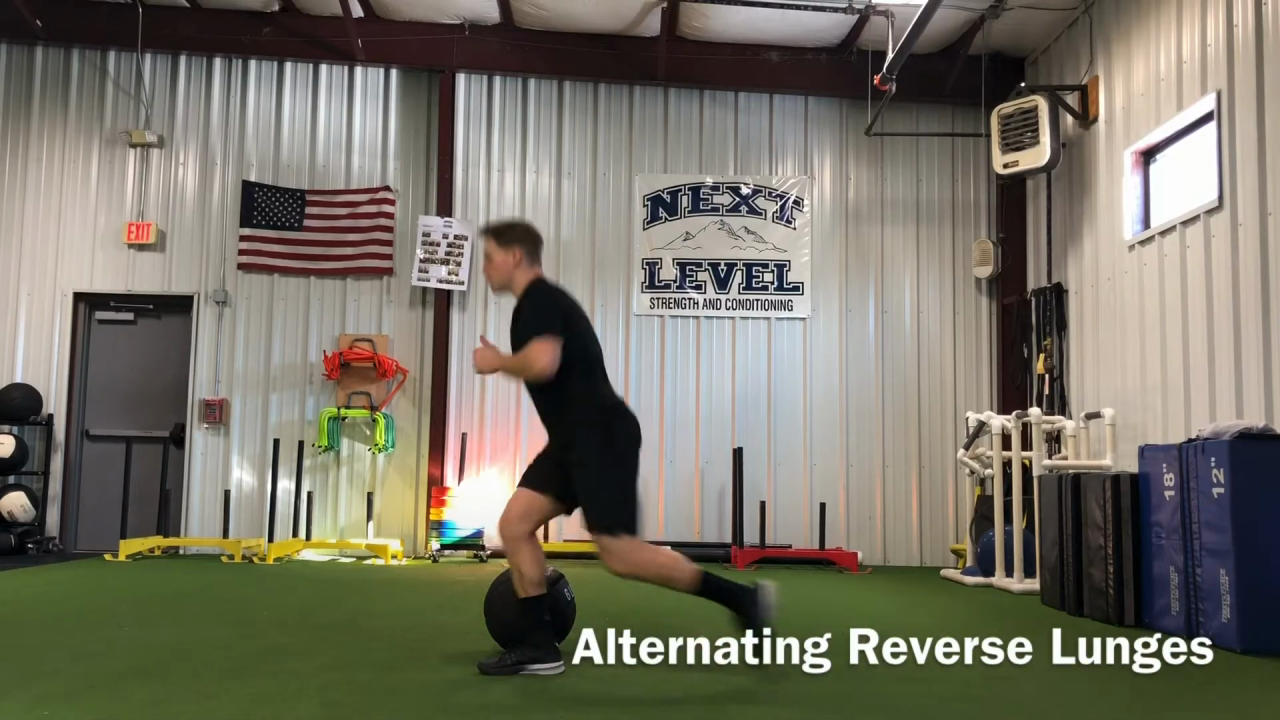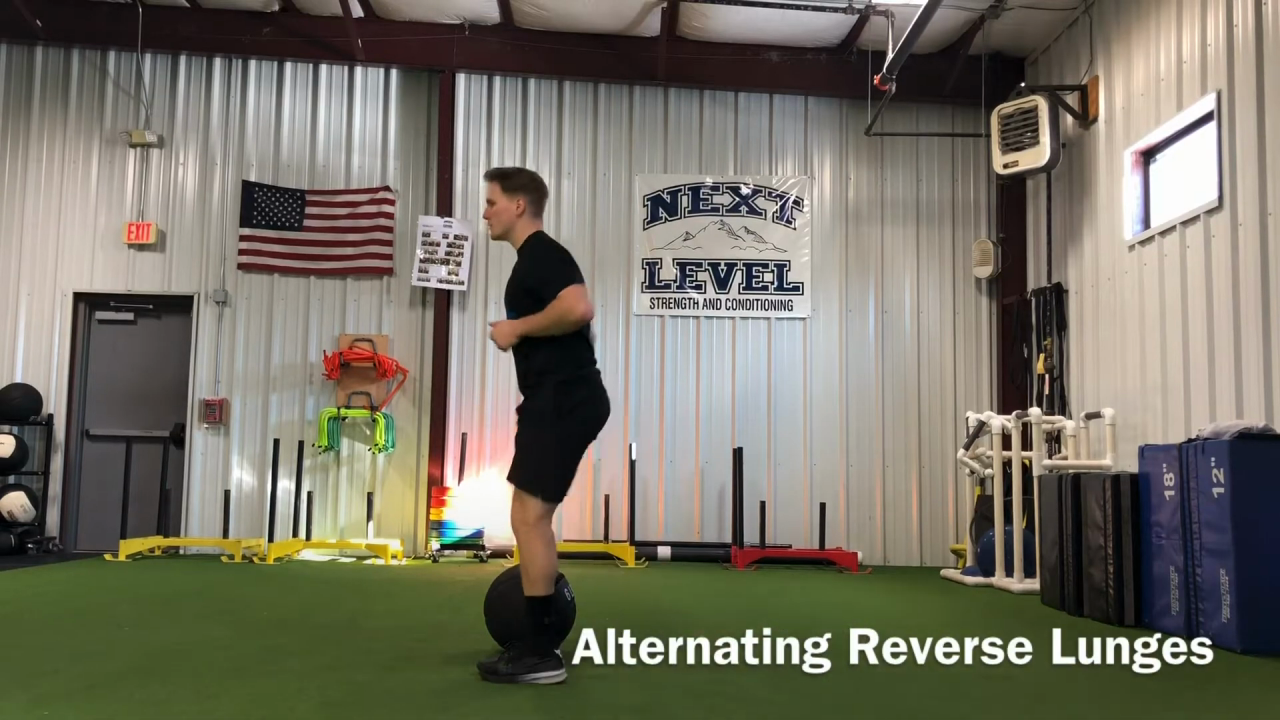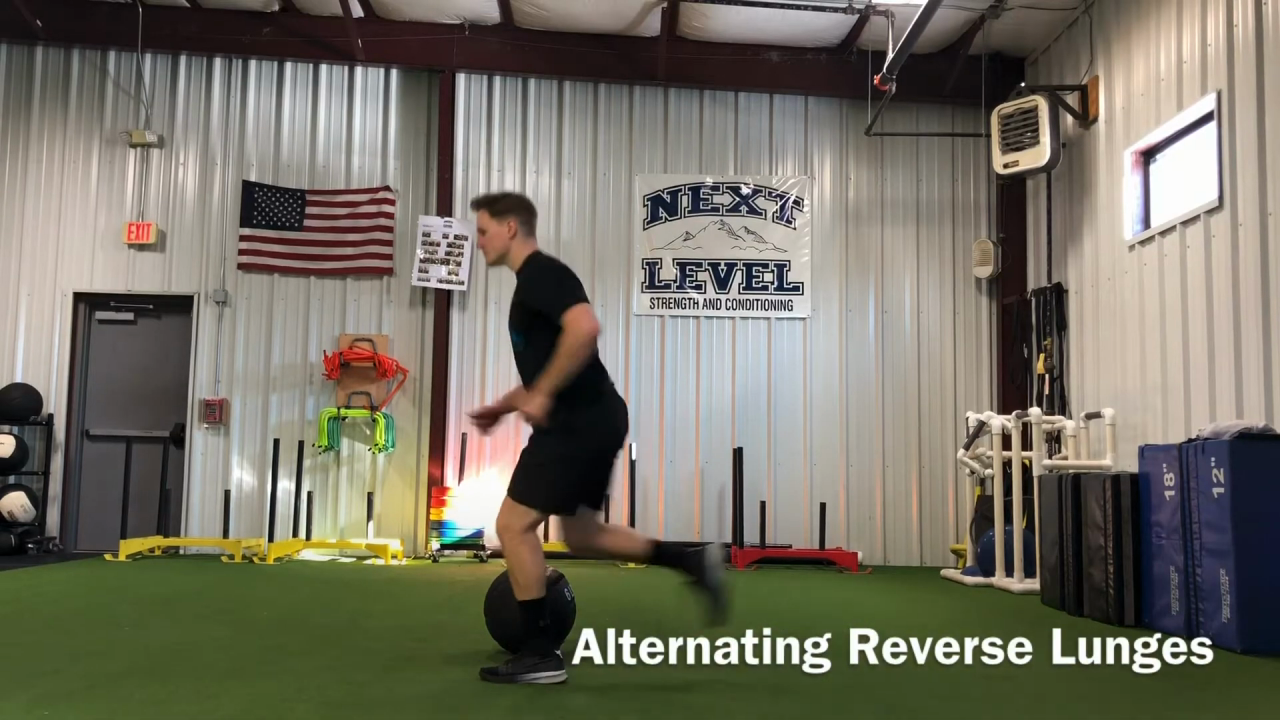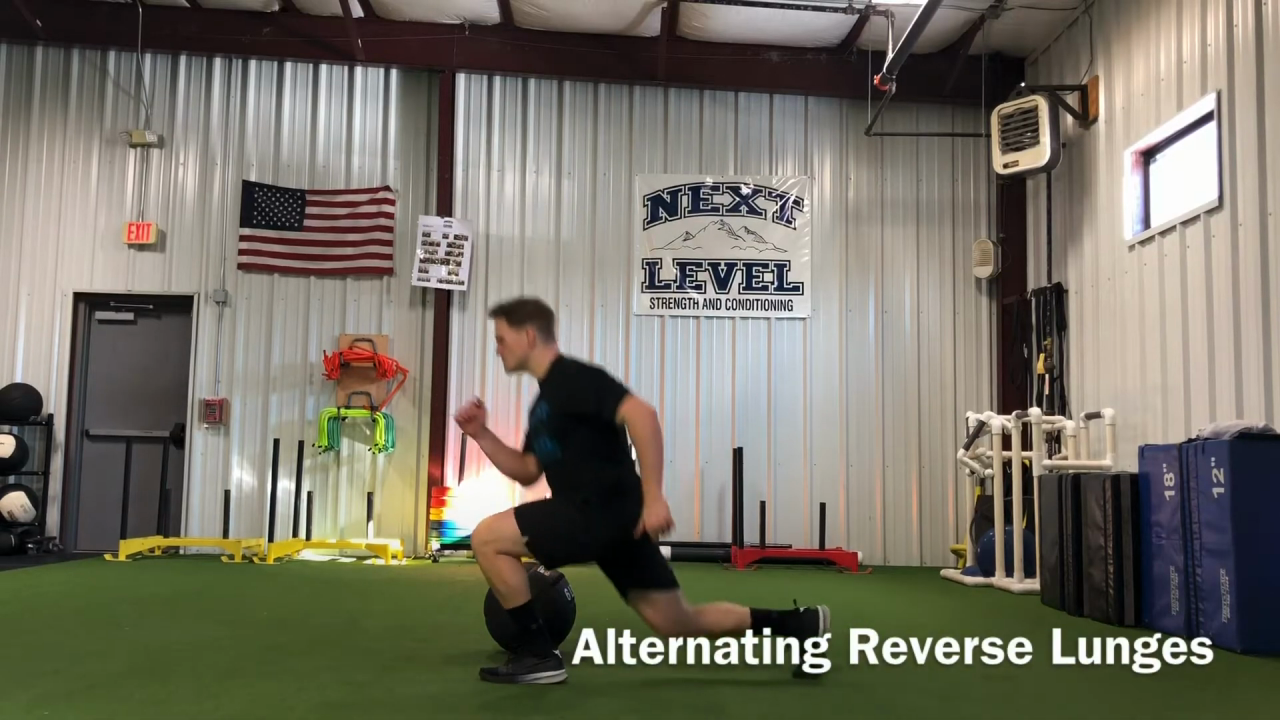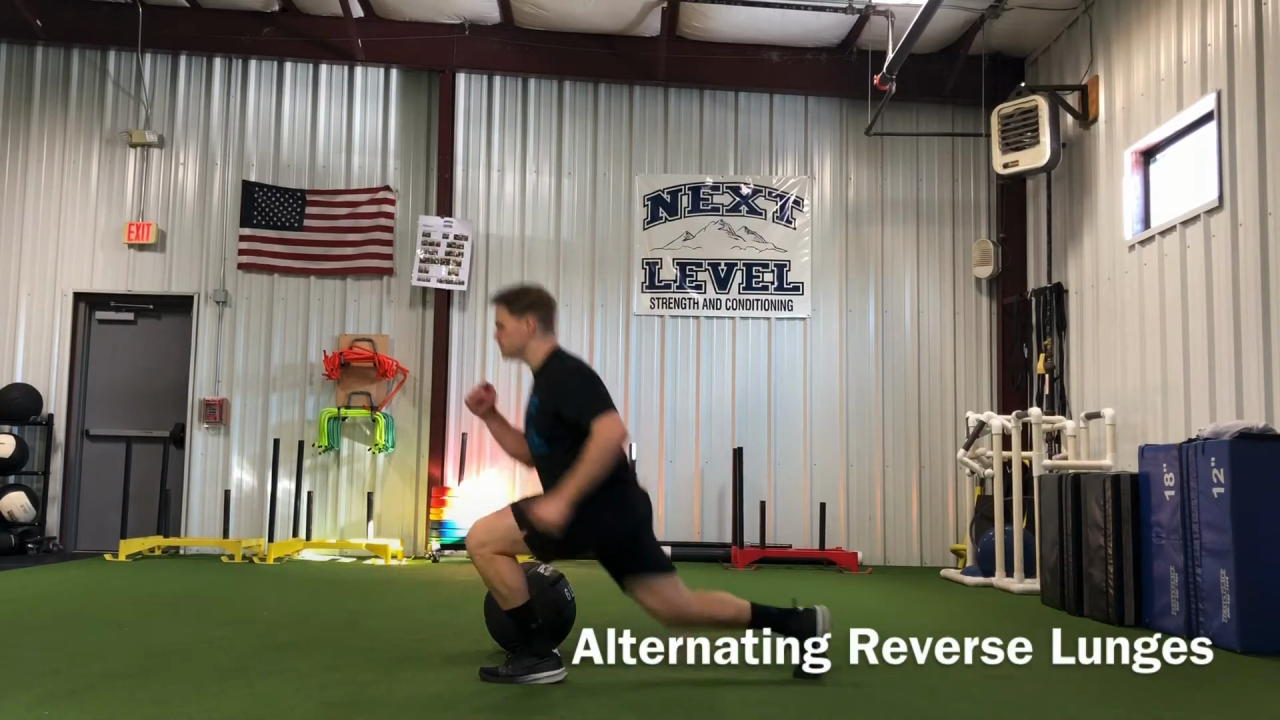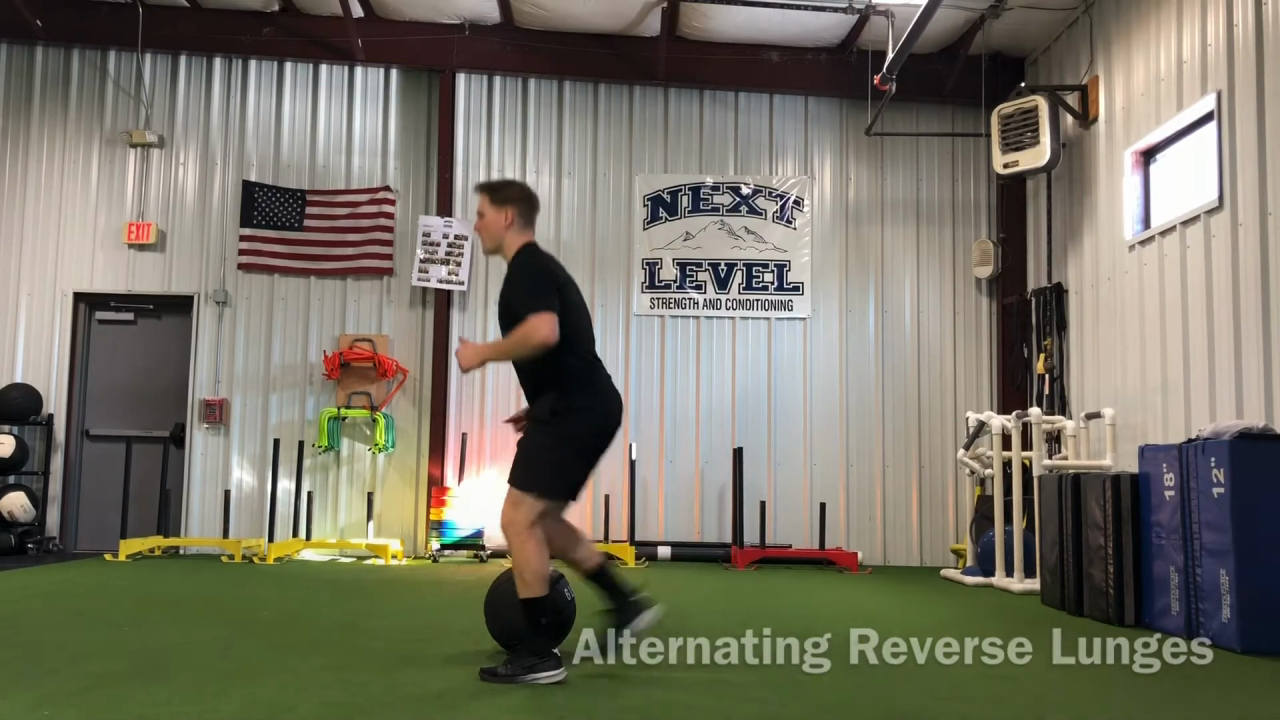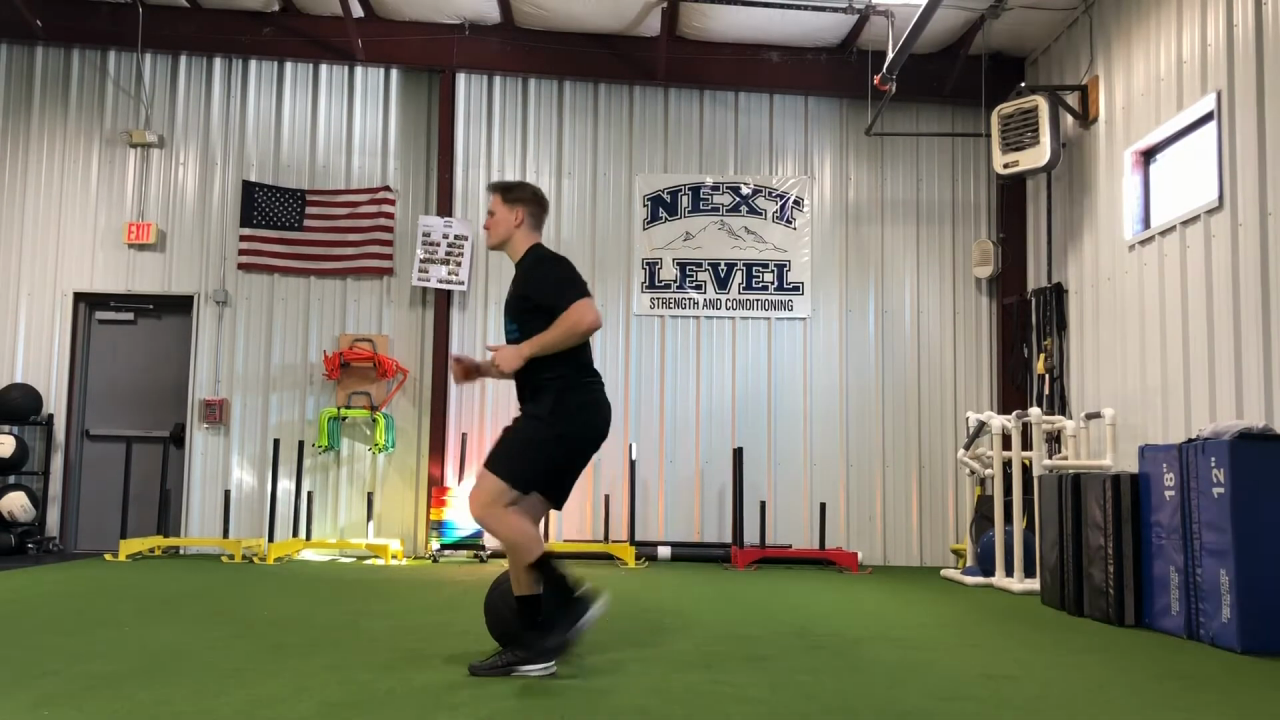
dt=0.3s
person 1, frame 1
left shoulder: (537, 303)
right shoulder: (544, 303)
left elbow: (542, 366)
left wrist: (497, 363)
left hip: (599, 438)
right hip: (576, 439)
left knee: (620, 554)
right knee: (514, 522)
left ankle: (743, 600)
right ankle: (538, 645)
person 1, frame 2
left shoulder: (542, 253)
right shoulder: (537, 259)
left elbow: (579, 309)
right elbow: (558, 331)
left wrist: (517, 328)
left hip: (563, 404)
right hip: (556, 404)
left knee: (530, 520)
right knee: (530, 521)
left ankle: (540, 650)
right ankle: (537, 641)
person 1, frame 3
left shoulder: (542, 273)
right shoulder: (532, 284)
left elbow: (584, 328)
left wrist: (541, 395)
right wrist: (504, 405)
left hip: (571, 427)
right hip: (586, 424)
left knee: (515, 525)
right knee: (584, 535)
left ankle: (542, 656)
right ankle: (695, 561)
person 1, frame 4
left shoulder: (575, 380)
right shoulder: (546, 401)
left elbow: (641, 414)
right elbow: (526, 470)
left wrist: (654, 496)
right wrist: (482, 435)
left hip: (603, 510)
right hip: (615, 514)
left knee: (488, 539)
right knee: (679, 623)
left ankle: (538, 653)
right ankle: (798, 625)
person 1, frame 5
left shoulder: (565, 375)
right shoulder: (549, 379)
left elbow: (613, 434)
right elbow: (532, 454)
left wrist: (563, 500)
right wrist: (492, 419)
left hip: (599, 505)
right hip: (611, 505)
left knee: (487, 539)
right knee: (677, 606)
left ankle: (536, 654)
right ankle: (796, 621)
person 1, frame 6
left shoulder: (530, 269)
right shoulder: (535, 269)
left elbow: (544, 333)
left wrist: (482, 353)
right wrist: (538, 407)
left hip: (574, 410)
right hip: (584, 408)
left knee: (520, 523)
right knee: (542, 524)
left ankle: (540, 653)
right ankle: (625, 602)
person 1, frame 7
left shoulder: (541, 266)
right shoulder: (534, 273)
left elbow: (588, 316)
left wrist: (523, 351)
right wrist: (483, 368)
left hip: (565, 412)
right hip: (563, 412)
left knee: (488, 505)
right knee: (519, 518)
left ankle: (570, 601)
right ankle: (534, 643)
